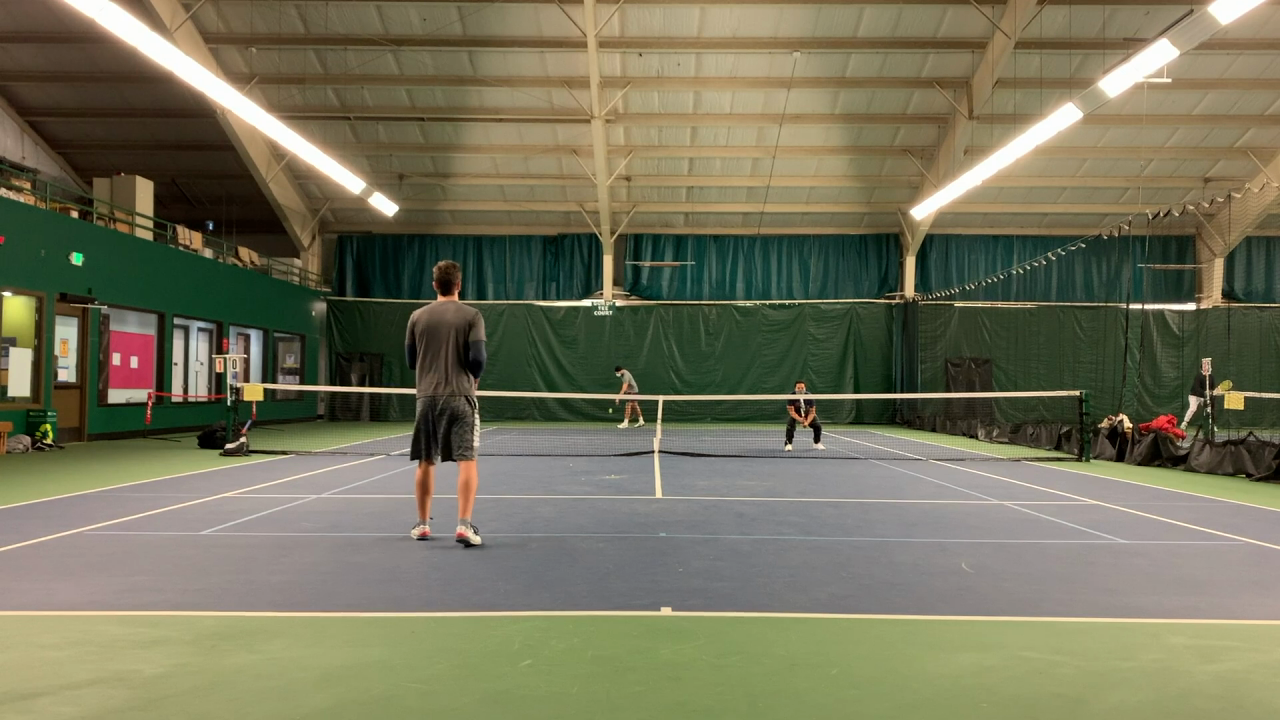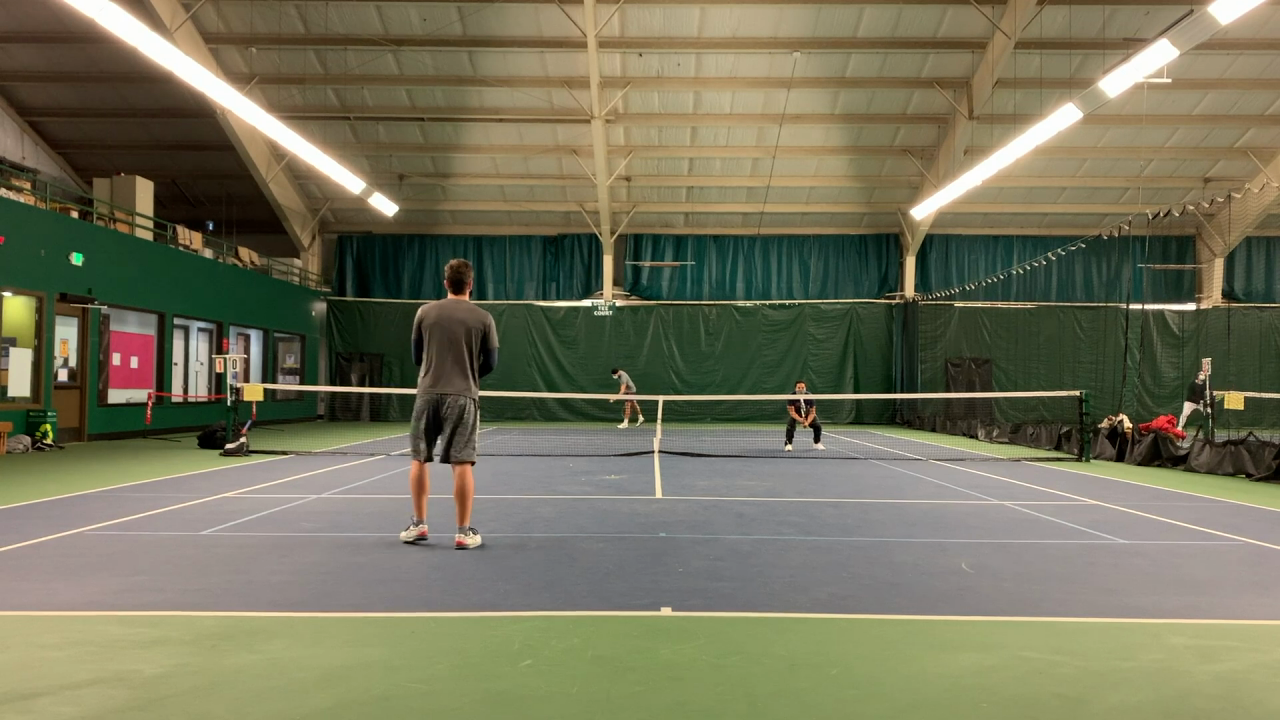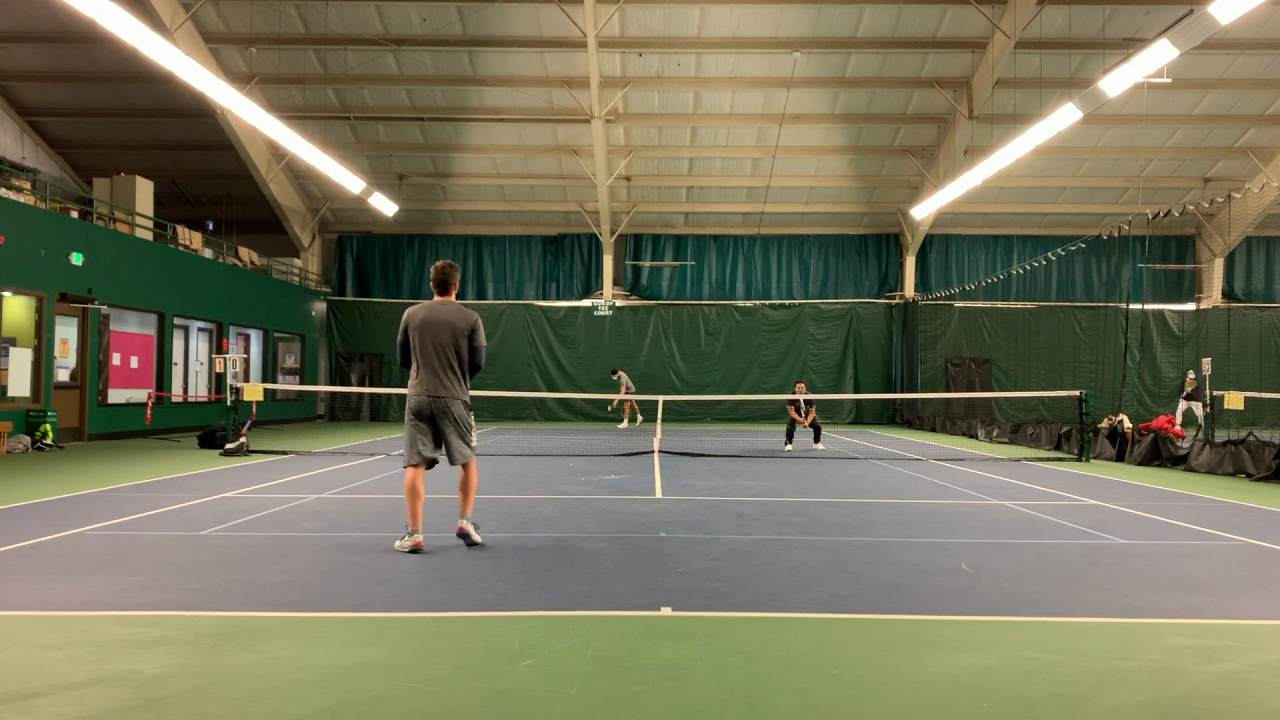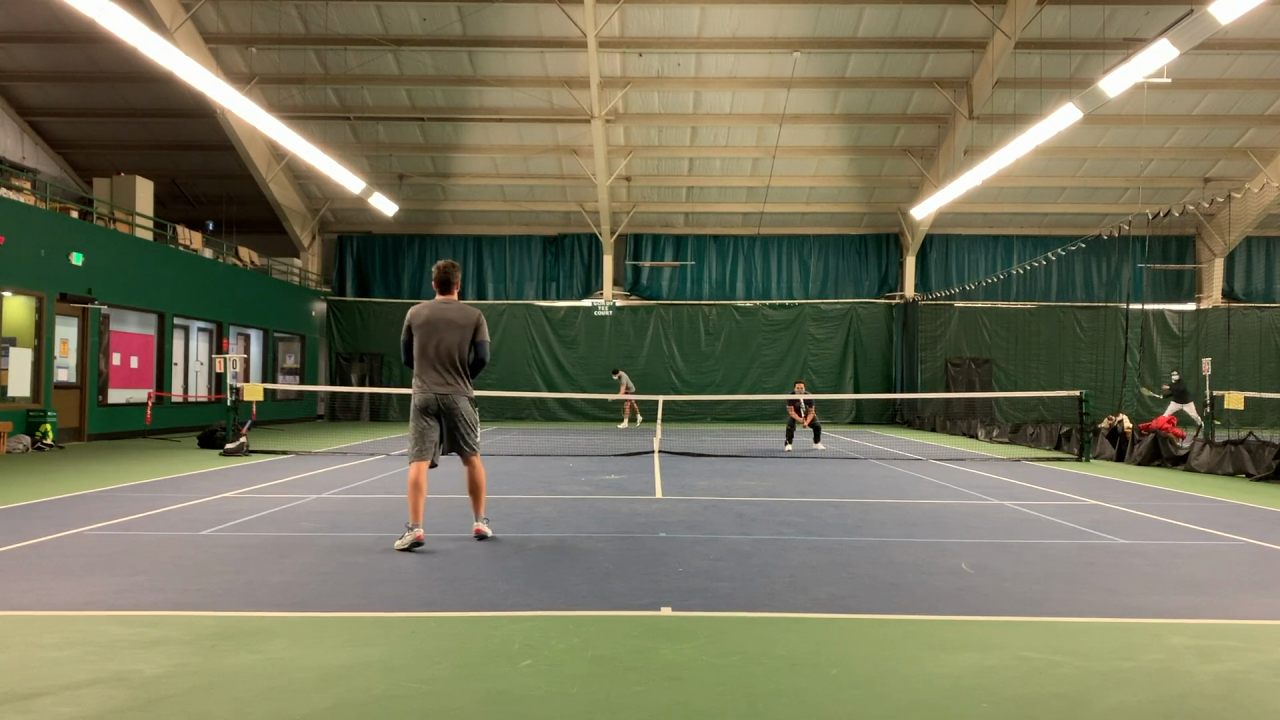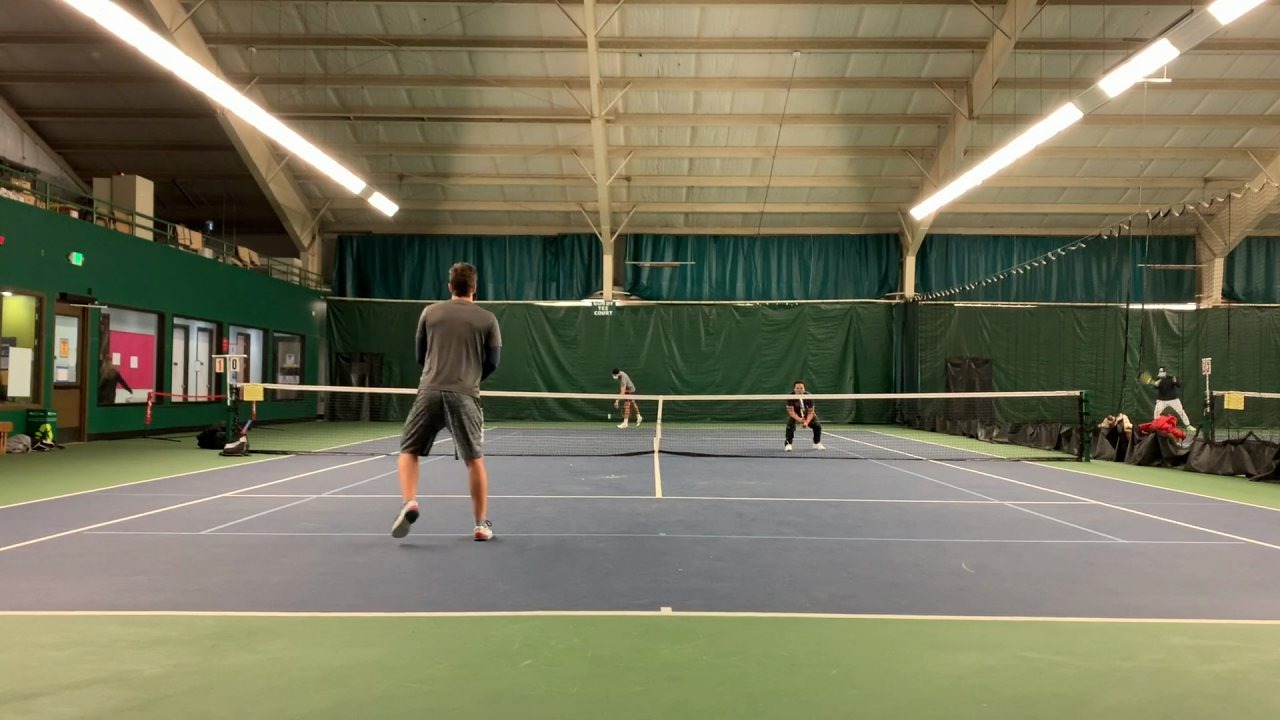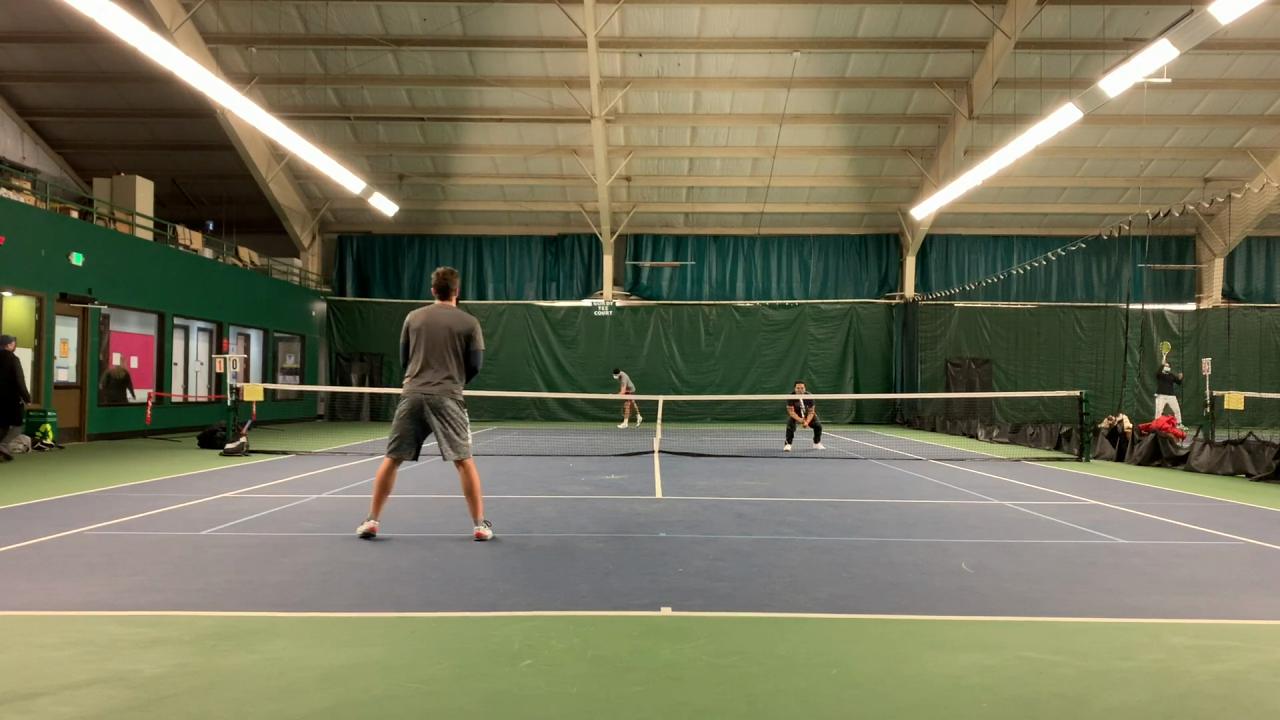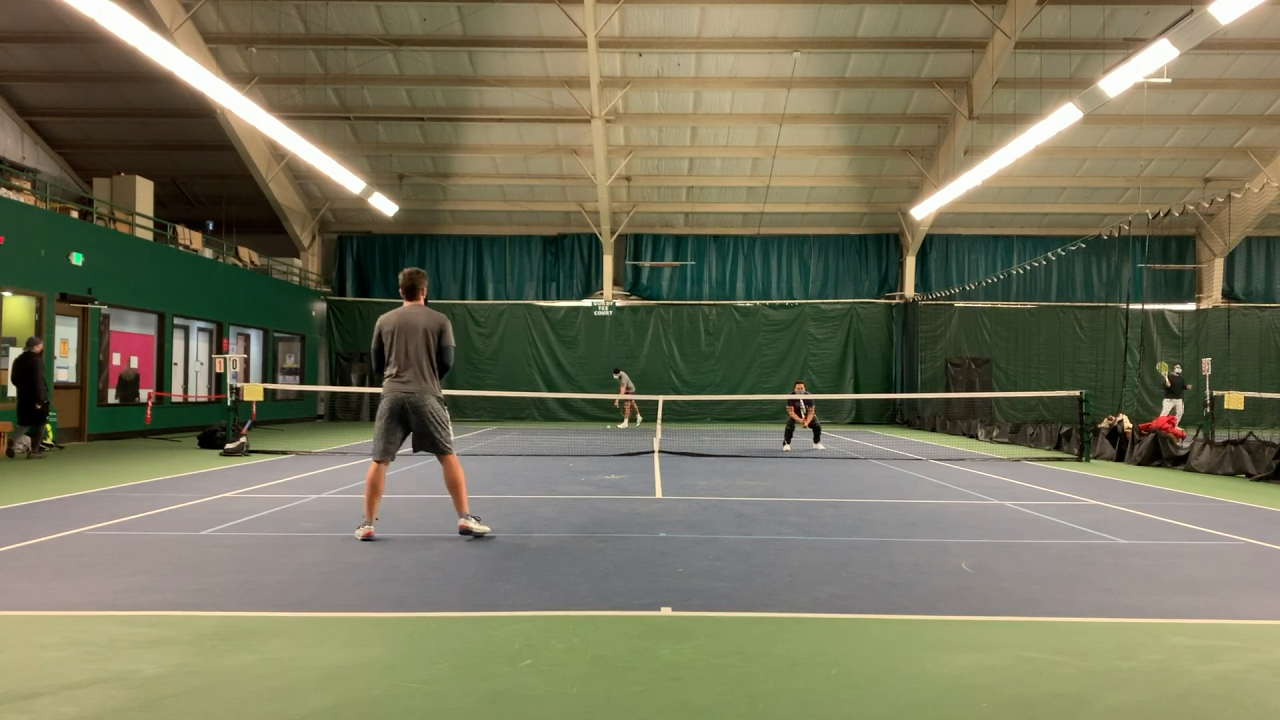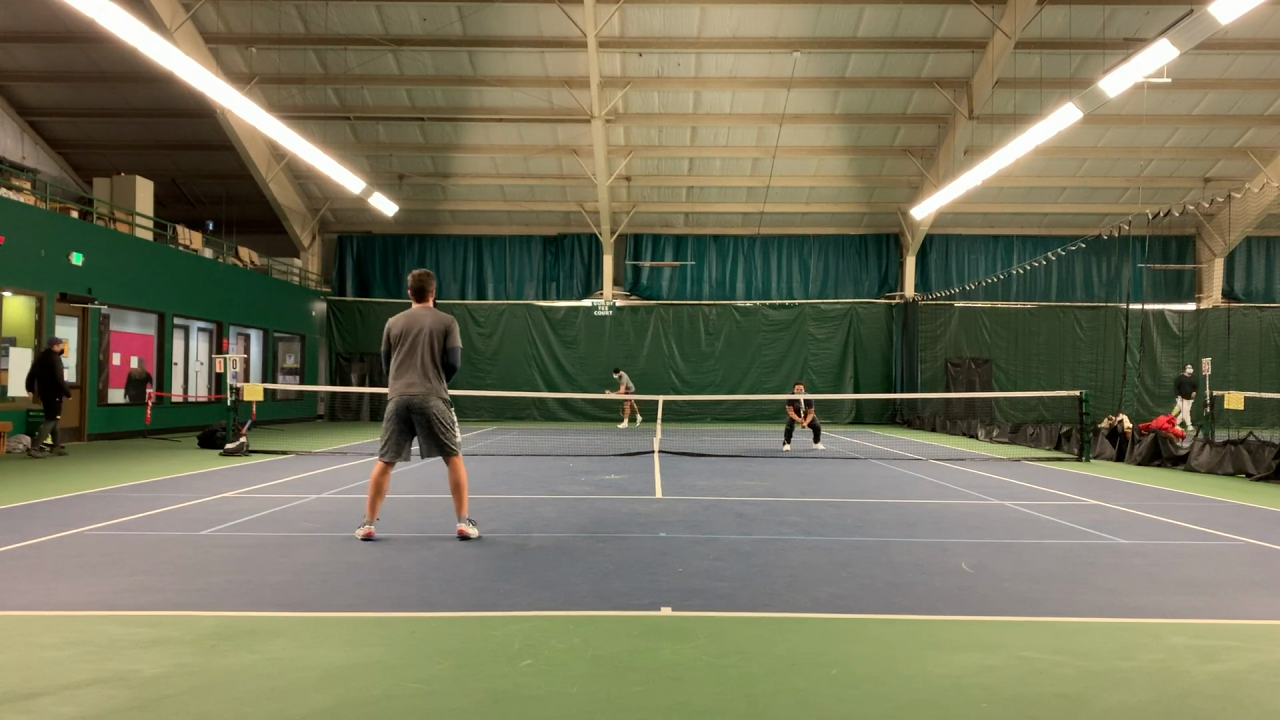
dt=0.3s
person 1, frame 1
left shoulder: (417, 317)
right shoulder: (471, 315)
left elbow: (411, 360)
right elbow: (477, 357)
right wrist: (474, 377)
left hip: (426, 397)
right hip: (459, 397)
left knee: (425, 462)
right knee: (467, 461)
left ankle: (422, 524)
right ankle: (463, 525)
person 1, frame 2
left shoulder: (425, 312)
right shoulder: (483, 318)
left elbow: (416, 355)
right elbow: (490, 362)
left hip: (428, 394)
right hip: (462, 396)
left knee: (419, 460)
right knee: (462, 464)
left ankle: (419, 523)
right ankle: (464, 532)
person 1, frame 3
left shoulder: (411, 315)
right shoulder: (470, 318)
left elbow: (403, 358)
right elbow: (478, 362)
left hip: (419, 398)
right hip: (454, 398)
left knee: (415, 466)
right knee: (467, 462)
left ankle: (414, 533)
right ankle: (465, 521)
person 1, frame 4
left shoulder: (415, 314)
right shoulder: (474, 316)
left elbow: (406, 357)
right elbow: (481, 358)
left hip: (424, 396)
right hip: (458, 396)
left knee: (419, 462)
right knee: (472, 458)
left ankle: (415, 527)
right ankle: (480, 521)
person 1, frame 5
left shoulder: (429, 313)
right shoulder: (487, 319)
left elbow: (420, 355)
right elbow: (492, 362)
left hip: (430, 392)
right hip: (465, 395)
left knee: (408, 451)
right knee: (474, 460)
left ankle: (409, 503)
right ankle: (481, 524)
person 1, frame 6
left shoulder: (413, 318)
right shoulder: (469, 323)
left elbow: (405, 358)
right elbow: (474, 366)
left hip: (413, 396)
right hip: (447, 399)
left knee: (392, 459)
right knee: (464, 461)
left ankle: (372, 520)
right ankle: (480, 524)
person 1, frame 7
left shoulder: (384, 320)
right shoulder: (439, 320)
left elbow: (376, 364)
right elbow: (446, 362)
left hip: (392, 396)
right hip: (426, 396)
left knee: (379, 461)
right knee: (447, 456)
left ankle: (368, 525)
right ankle: (465, 518)
person 1, frame 8
left shoulder: (393, 323)
right shoulder: (446, 322)
left elbow: (387, 366)
right elbow: (454, 363)
left hip: (398, 398)
right hip: (432, 398)
left knee: (385, 462)
right knee: (454, 459)
left ankle: (368, 524)
right ankle: (463, 523)
